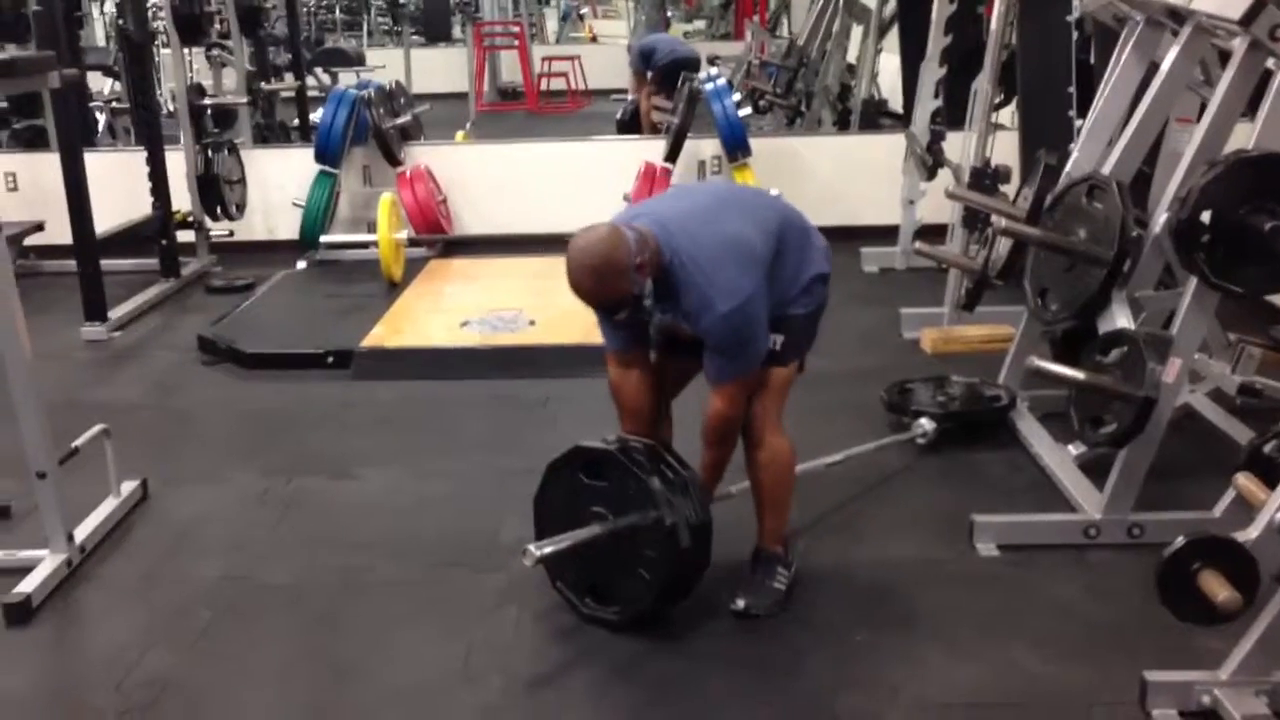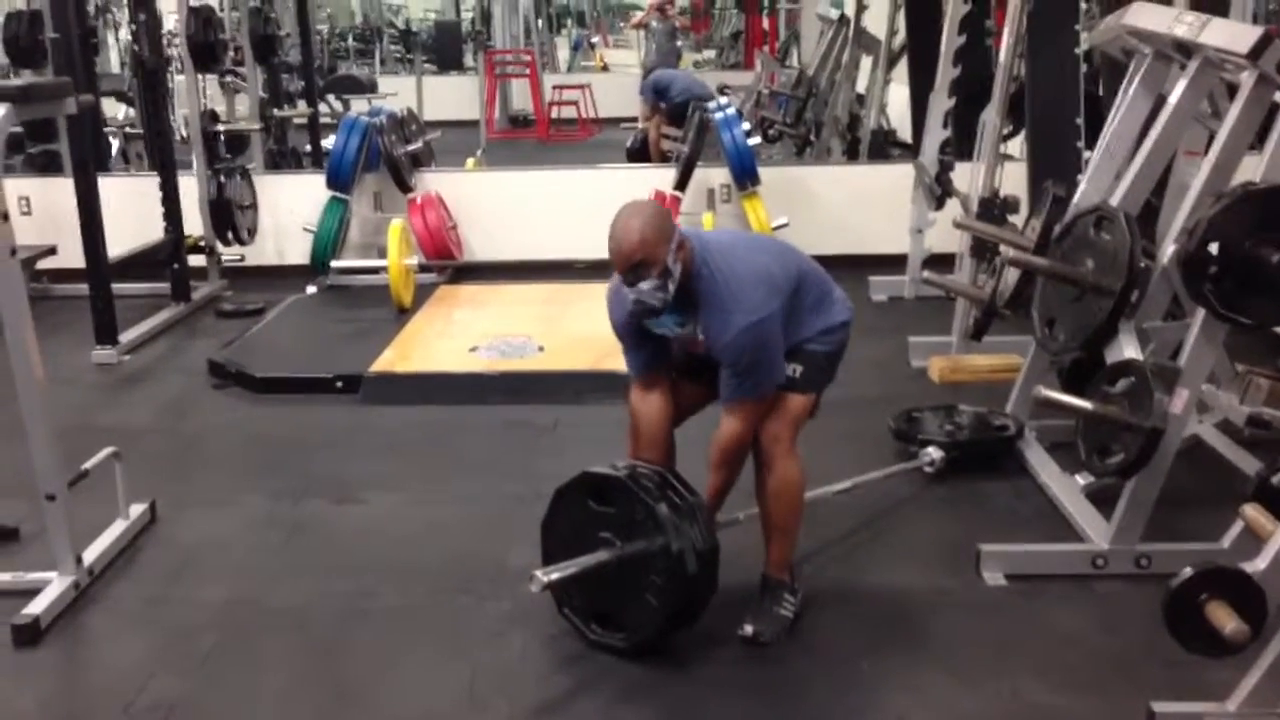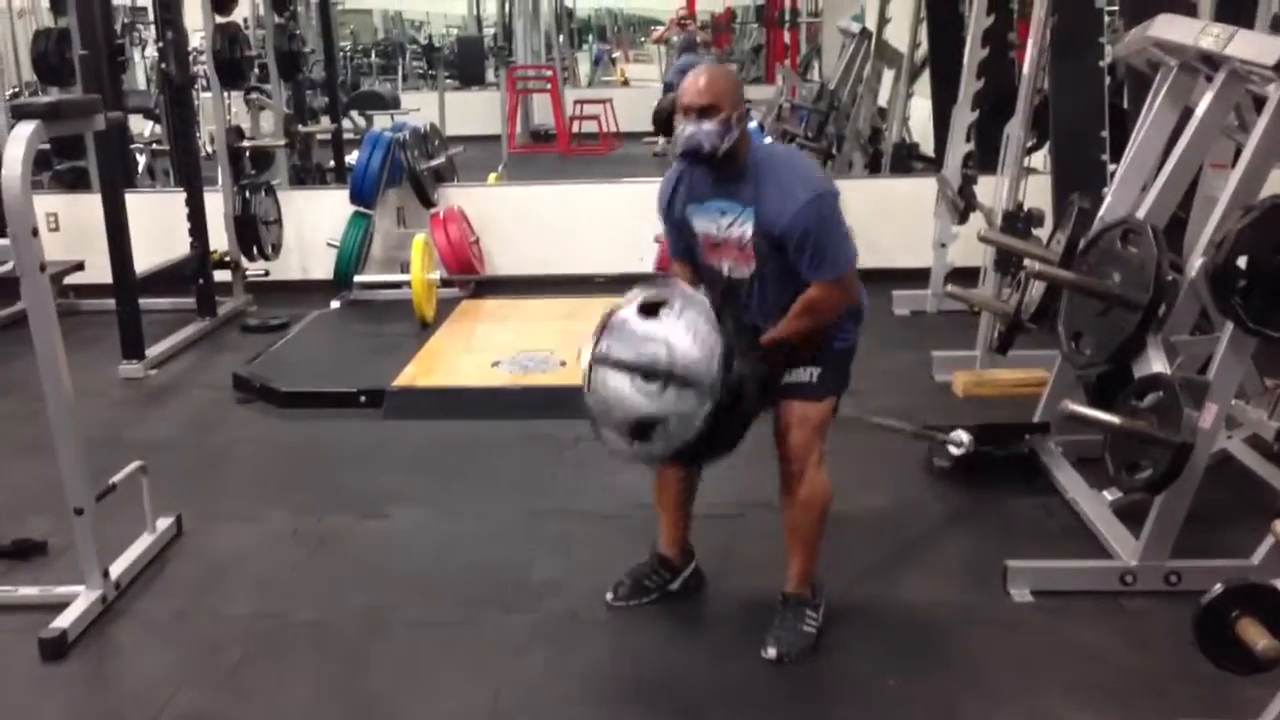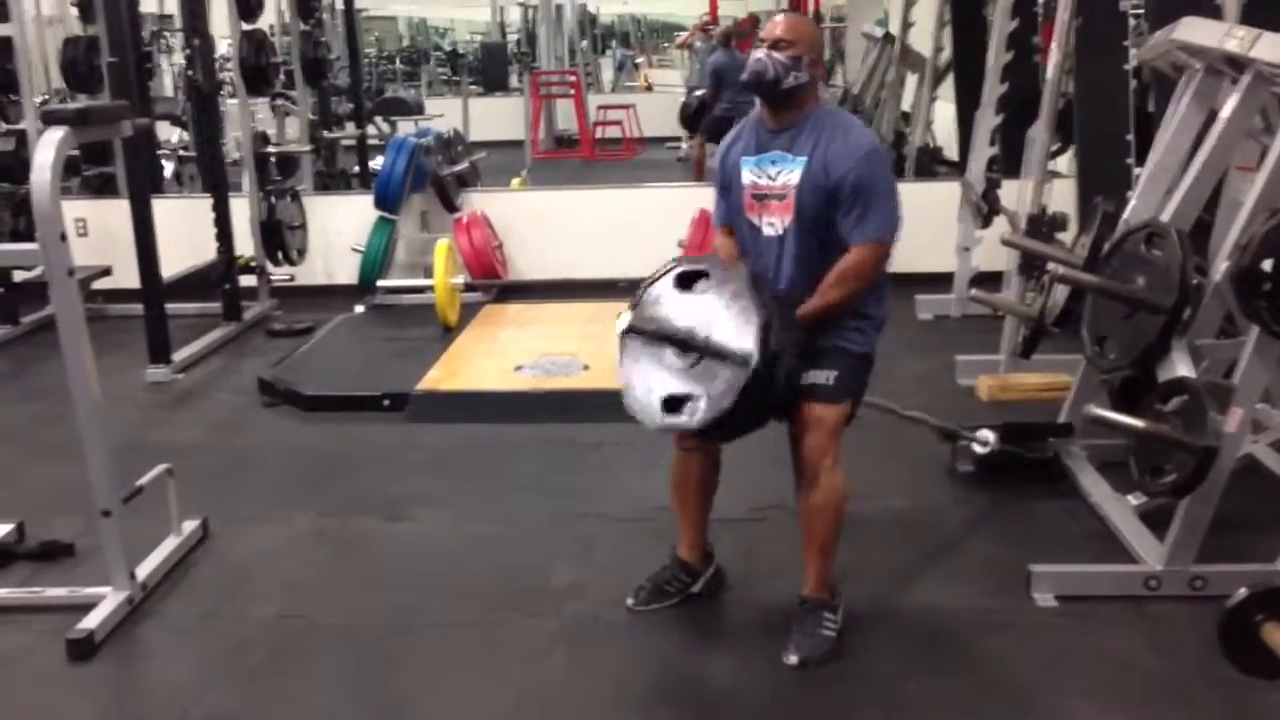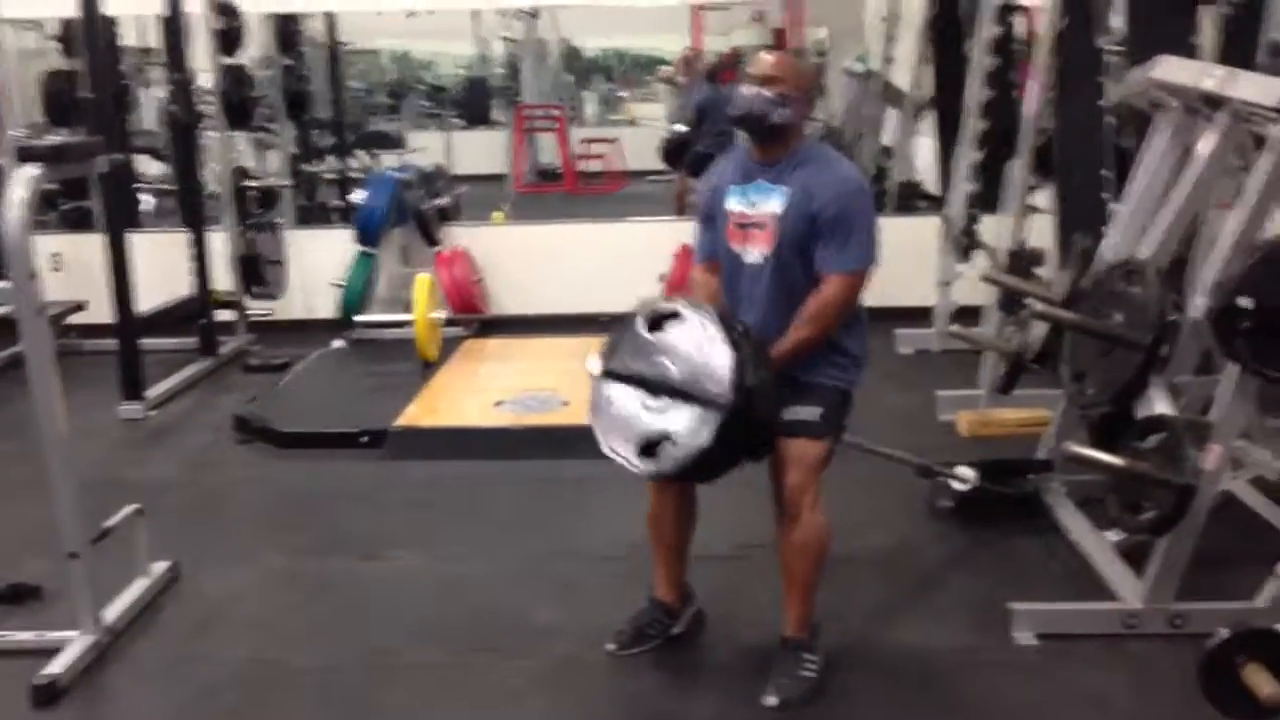
dt=1s
person 1, frame 1
left shoulder: (720, 294)
right shoulder: (612, 264)
left elbow: (728, 404)
right elbow: (627, 370)
left wrist: (700, 492)
left hip: (790, 279)
left knee: (758, 417)
right knee: (649, 395)
left ankle: (774, 555)
person 1, frame 2
left shoulder: (742, 307)
right shoulder: (626, 298)
left elbow: (740, 423)
right elbow: (650, 392)
left wrist: (704, 512)
left hip: (809, 329)
left knee: (771, 440)
right knee: (647, 420)
left ankle: (781, 582)
person 1, frame 3
left shoulder: (797, 190)
right shoulder: (678, 184)
left elbow: (833, 295)
right elbow: (684, 266)
left wrist: (756, 353)
left hip: (816, 324)
right hip: (732, 319)
left knee: (798, 446)
left ankle: (802, 596)
right ankle: (673, 561)
person 1, frame 4
left shoulder: (853, 150)
right shoulder: (736, 143)
left elbow: (867, 259)
right elbow: (727, 237)
left wrist: (794, 322)
left hip: (832, 324)
left knee: (814, 448)
right knee: (689, 424)
left ankle: (820, 600)
right ankle: (693, 564)
person 1, frame 5
left shoulder: (836, 184)
right shoulder: (721, 177)
left elbow: (839, 293)
right elbow: (708, 271)
left wrist: (770, 360)
left hip: (810, 362)
left knee: (795, 486)
left ankle: (800, 640)
right ankle: (672, 604)
